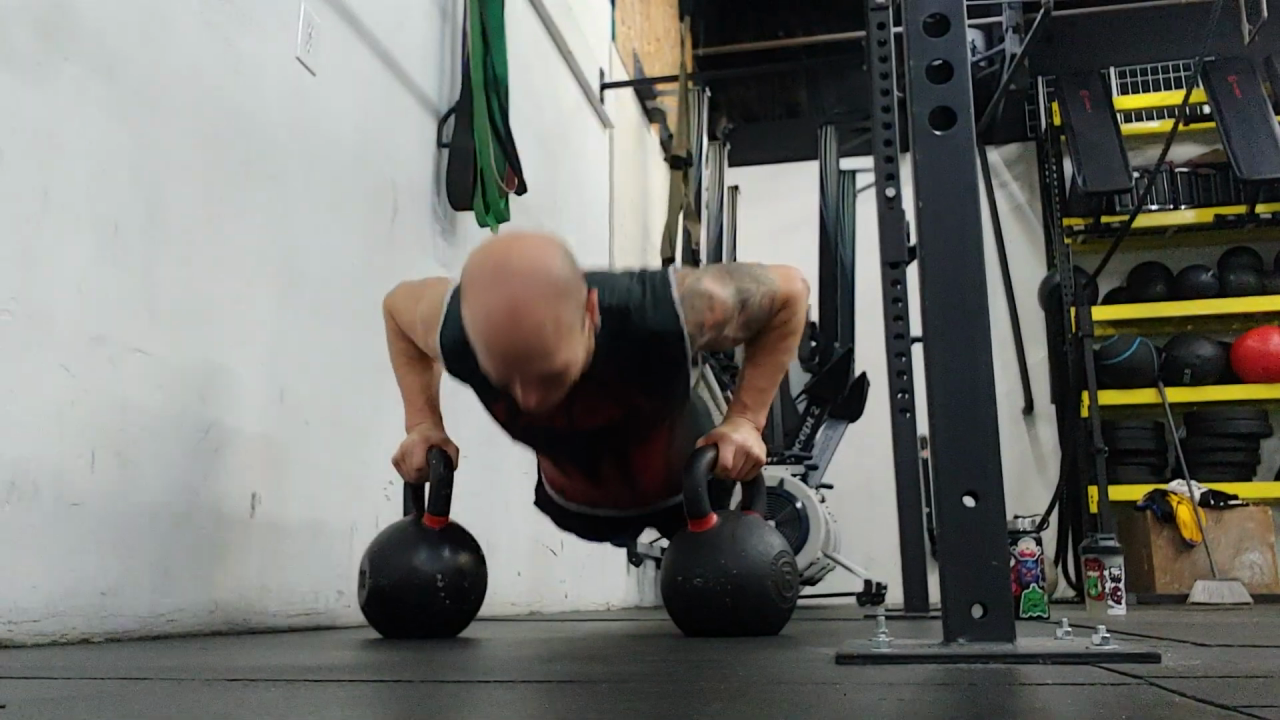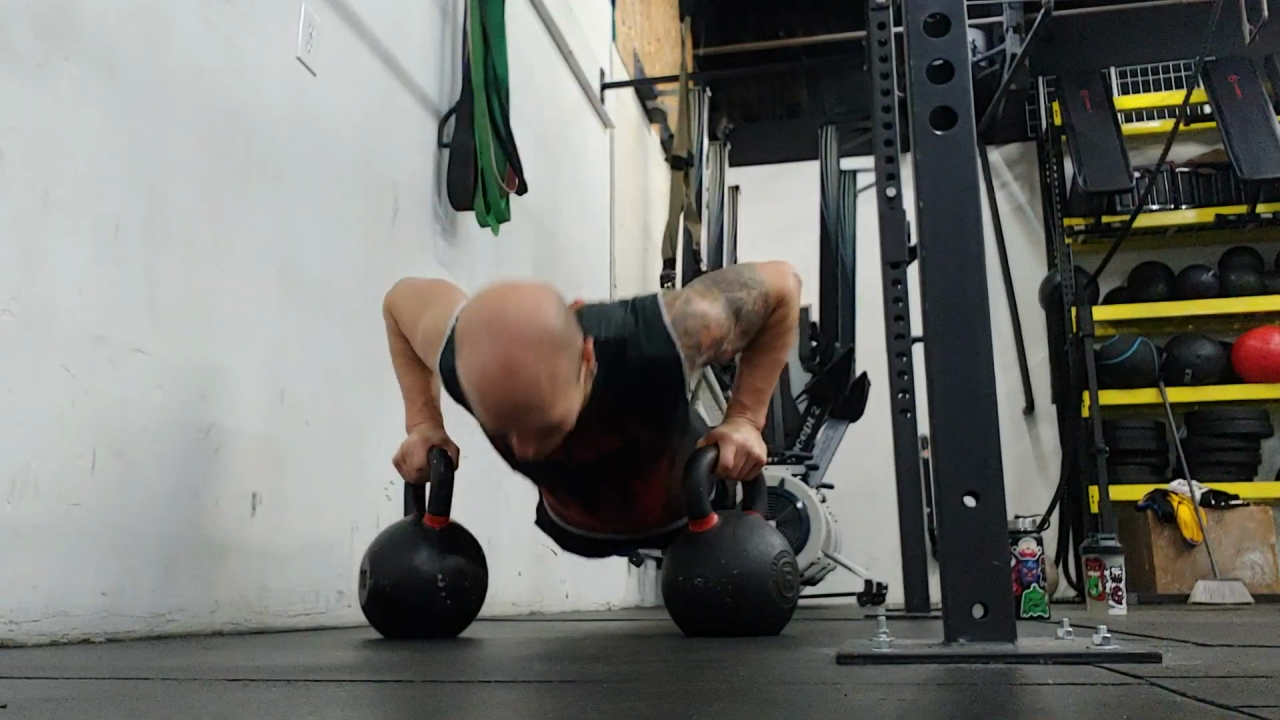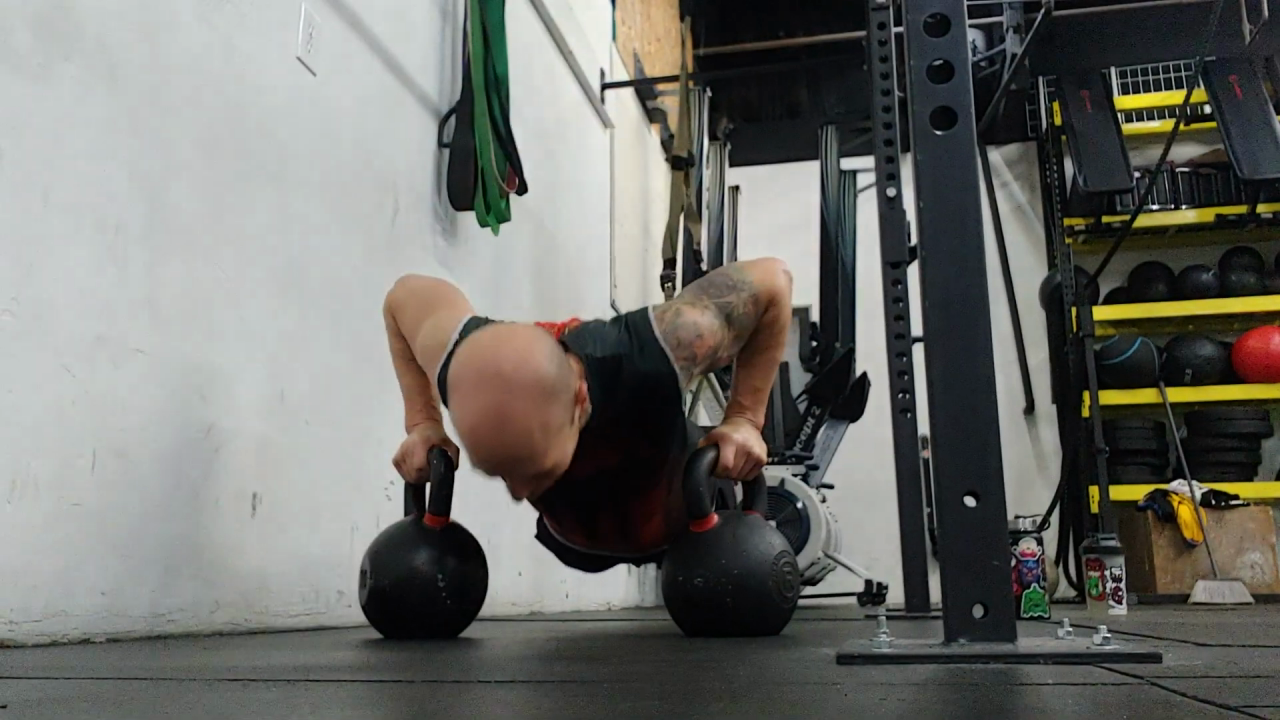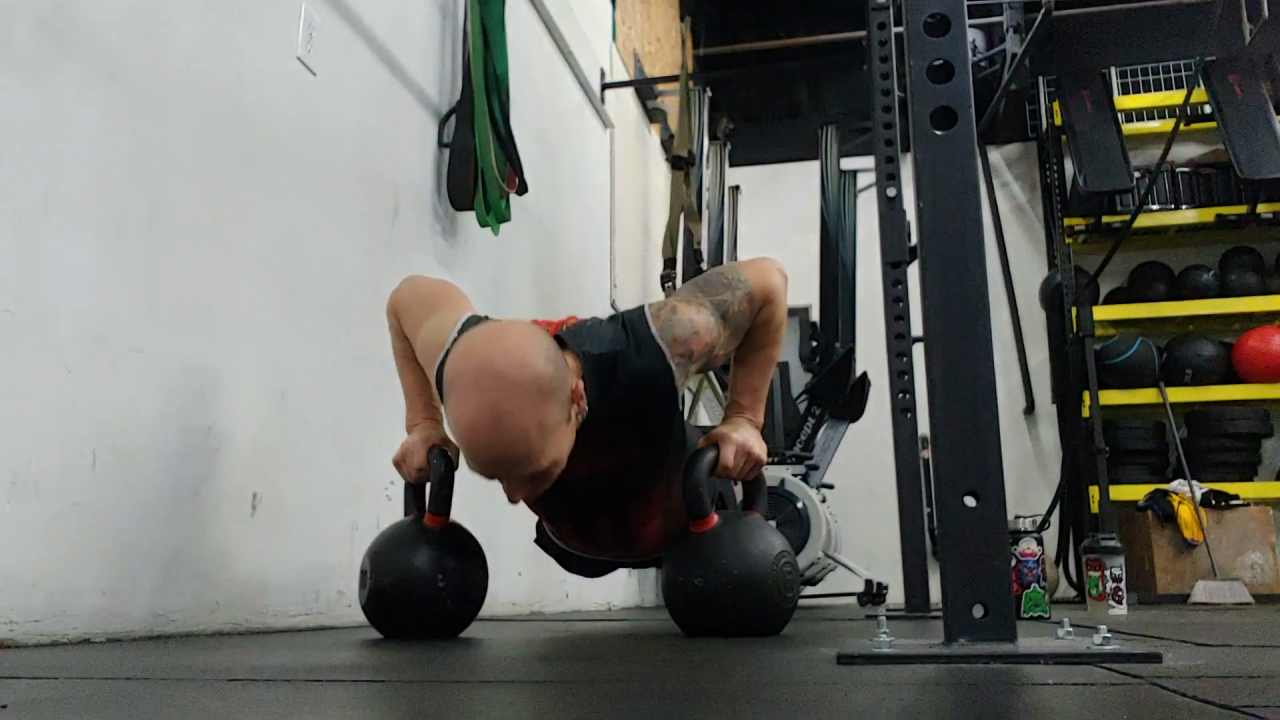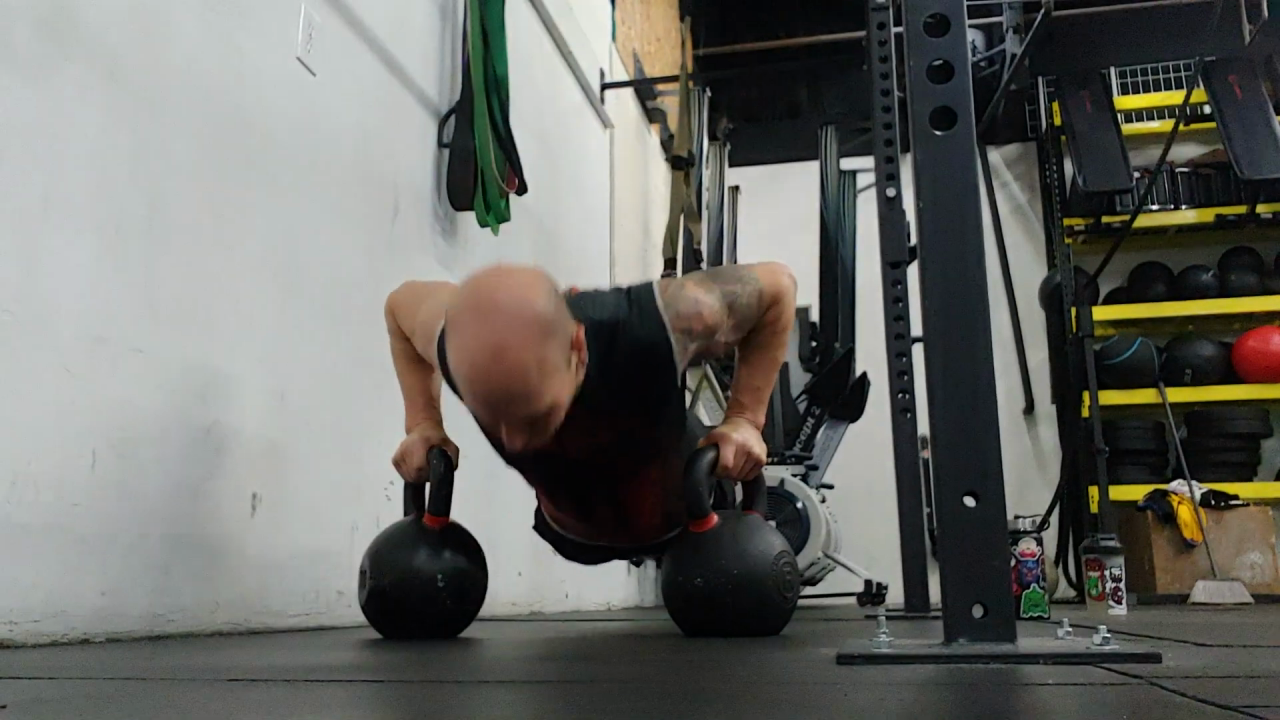
dt=0.1s
person 1, frame 1
left shoulder: (669, 314)
right shoulder: (455, 327)
left elbow: (788, 295)
right elbow: (398, 309)
left wrist: (747, 415)
right wrist: (422, 417)
left hip: (683, 486)
person 1, frame 2
left shoulder: (665, 341)
right shoulder: (457, 354)
left elbow: (780, 286)
right elbow: (400, 300)
left wrist: (746, 418)
right wrist: (423, 423)
left hip: (683, 508)
person 1, frame 3
left shoulder: (658, 356)
right shoulder: (456, 365)
left elbow: (771, 280)
right elbow: (402, 295)
left wrist: (745, 418)
right wrist: (422, 423)
person 1, frame 4
left shoulder: (655, 355)
right shoulder: (456, 365)
left elbow: (766, 280)
right elbow: (407, 297)
left wrist: (745, 419)
right wrist: (423, 424)
person 1, frame 5
left shoulder: (656, 328)
right shoulder: (456, 341)
left elbow: (775, 285)
right elbow: (403, 303)
left wrist: (745, 419)
right wrist: (424, 426)
left hip: (680, 515)
